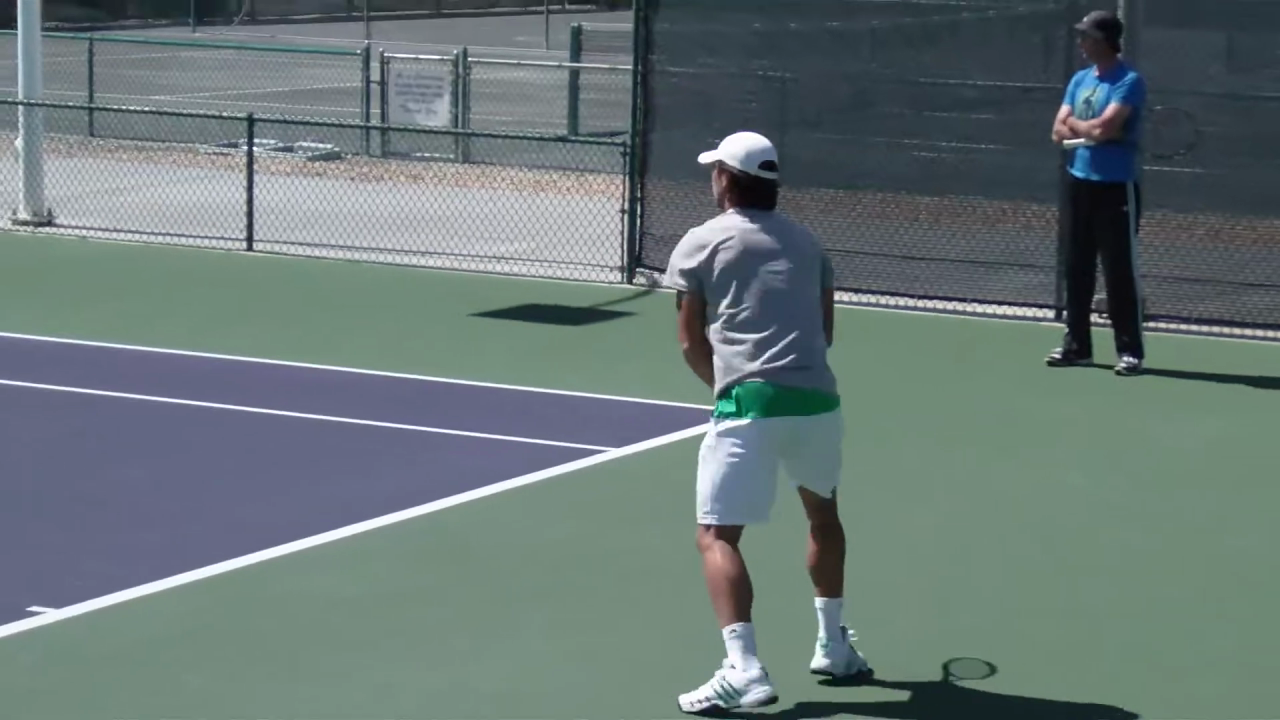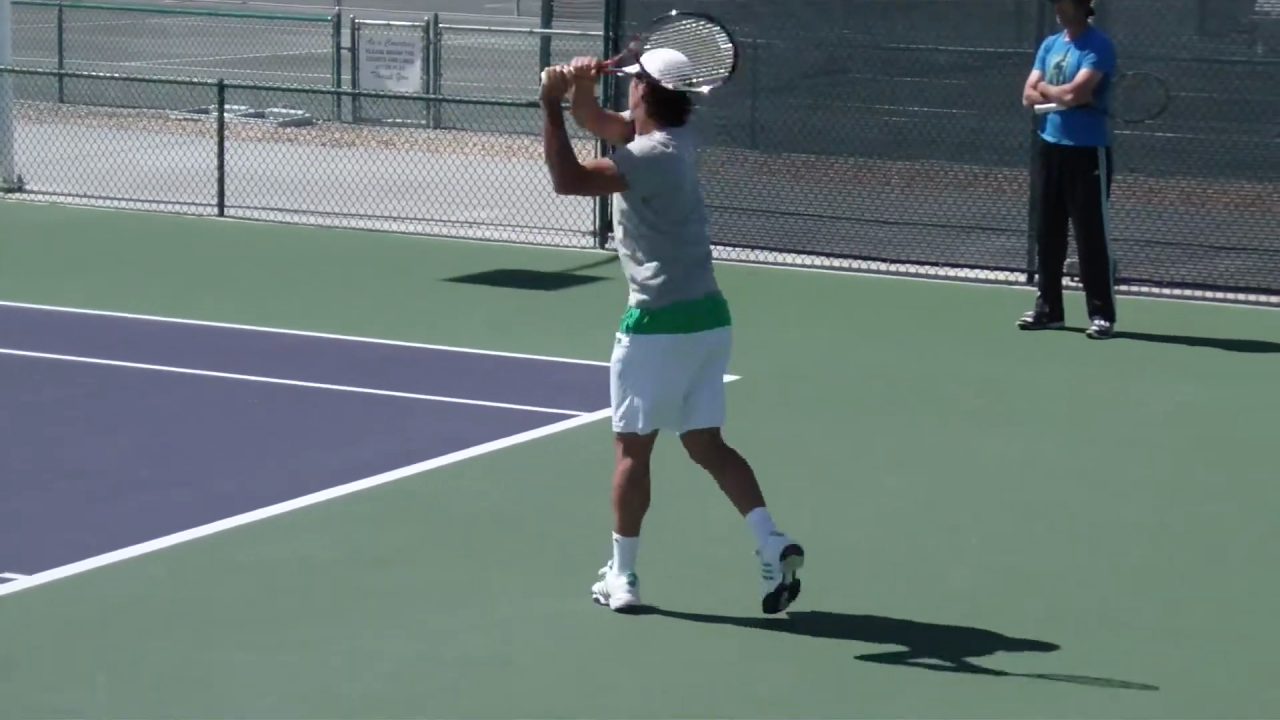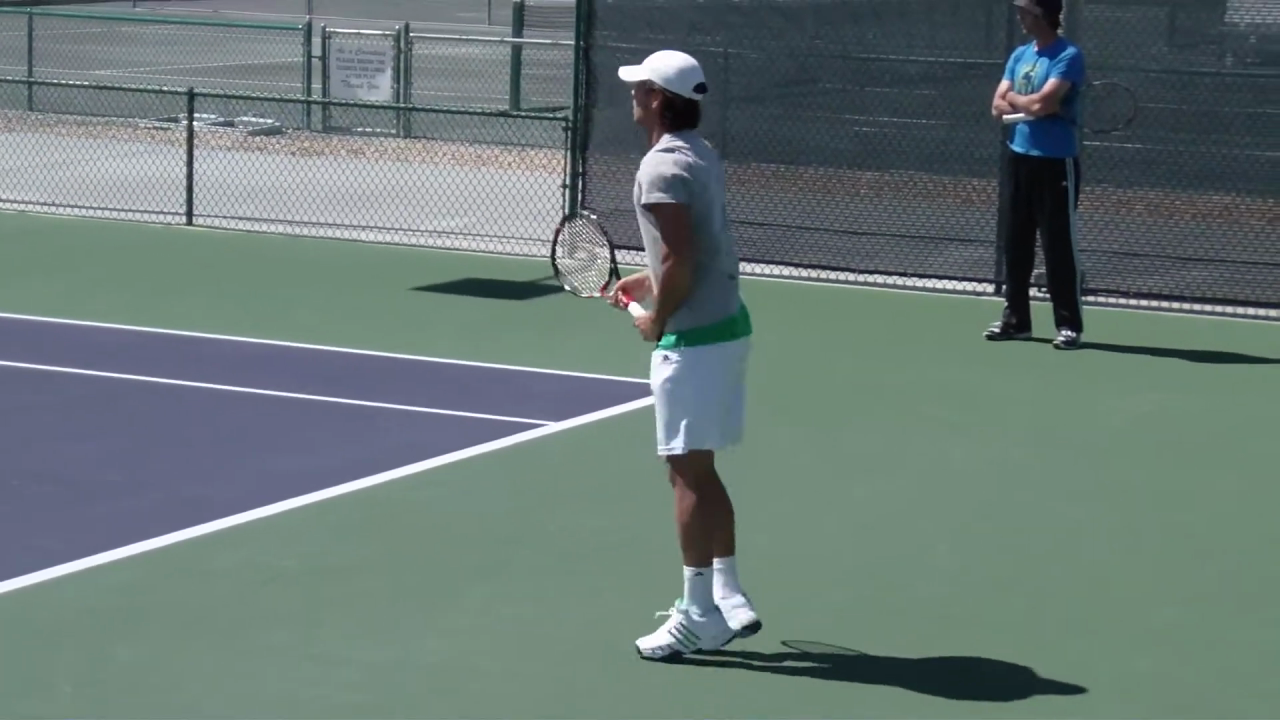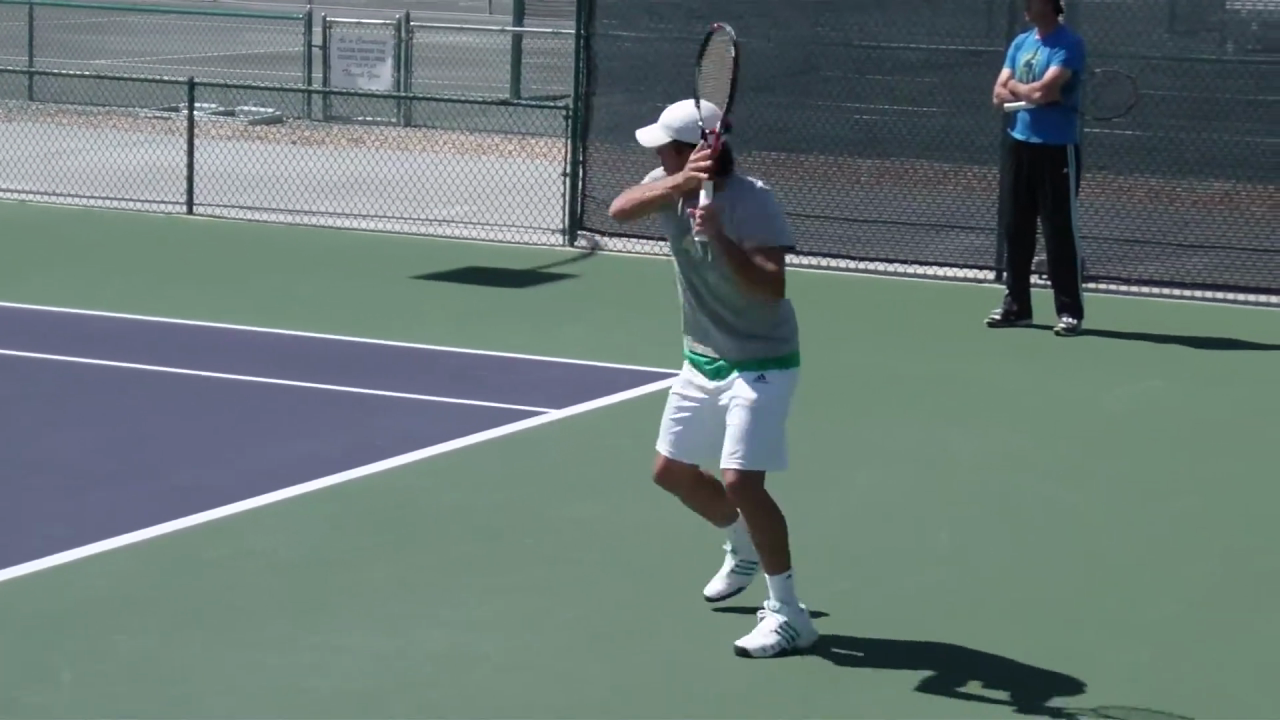
dt=1s
person 1, frame 1
left shoulder: (698, 245)
right shoulder: (805, 241)
left elbow: (693, 347)
left hip: (750, 402)
right hip: (817, 397)
left knee: (717, 539)
right knee: (821, 508)
left ankle: (745, 671)
right ankle: (833, 644)
person 1, frame 2
left shoulder: (651, 153)
right shoulder: (665, 136)
left elbow: (567, 181)
right elbow: (593, 118)
left wrist: (550, 103)
right wrist: (579, 81)
left hip: (660, 320)
right hip: (708, 315)
left knee: (633, 447)
right knee: (708, 443)
left ankle: (621, 577)
right ankle: (770, 540)
person 1, frame 3
left shoulder: (664, 163)
right shoulder: (696, 154)
left elbow: (679, 257)
left wrist: (655, 318)
right wrist: (642, 282)
left hip: (694, 337)
right hip: (725, 327)
left knee: (687, 469)
right knee: (695, 468)
left ankle: (697, 615)
right ankle: (728, 600)
person 1, frame 4
left shoulder: (756, 203)
right shoulder: (666, 184)
left elbow: (769, 287)
right elbow: (622, 208)
left wrist: (720, 241)
right wrist: (682, 180)
left hip: (762, 366)
right hip: (701, 362)
left knee: (740, 481)
right knee: (671, 471)
left ankle: (786, 613)
right ankle: (745, 548)
person 2, frame 1
left shoulder: (1129, 81)
right shoulder: (1079, 80)
left elbow: (1101, 128)
right elbow: (1059, 131)
left wrist: (1075, 123)
right wrist: (1090, 132)
left hip: (1115, 188)
right hip: (1079, 183)
left knee: (1120, 272)
right knee: (1077, 268)
left ankle: (1130, 350)
right ankle: (1076, 344)
person 2, frame 2
left shoulder: (1099, 46)
right shoulder: (1049, 44)
left elbow: (1073, 93)
right elbow: (1029, 96)
left wrist: (1045, 87)
right wrist: (1062, 96)
left hip: (1087, 151)
right hip: (1049, 147)
left knee: (1092, 235)
right knee: (1047, 232)
left ankle: (1102, 313)
right ankle: (1048, 308)
person 2, frame 3
left shoulder: (1068, 56)
right shoulder: (1019, 55)
left elbow: (1039, 103)
right elbow: (998, 106)
left wrist: (1014, 98)
right wrist: (1029, 106)
left hip: (1055, 162)
right hip: (1019, 158)
left knee: (1059, 246)
right knee: (1015, 242)
left ankle: (1069, 324)
right ankle: (1015, 318)
person 2, frame 4
left shoulder: (1069, 44)
right shoulder: (1020, 42)
left elbow: (1042, 91)
right elbow: (999, 94)
left wrist: (1015, 86)
right wrist: (1030, 94)
left hip: (1056, 150)
right hip: (1020, 145)
left knee: (1060, 232)
right knee: (1015, 228)
left ankle: (1069, 310)
right ankle: (1016, 304)
